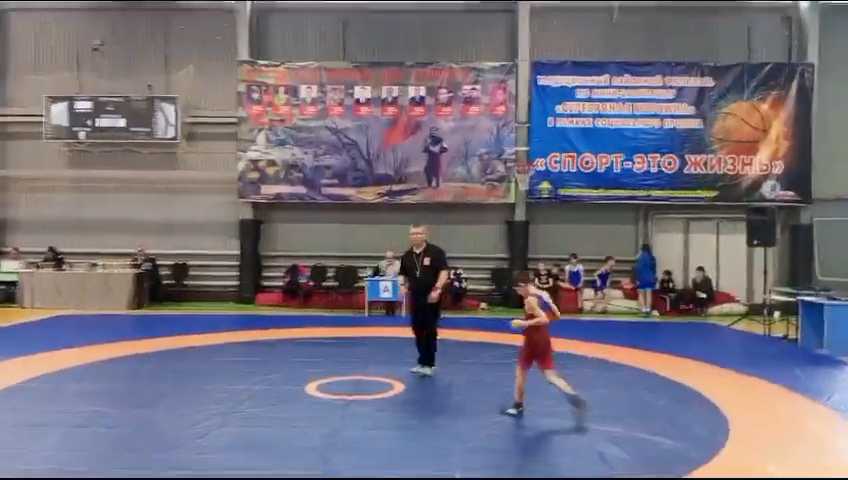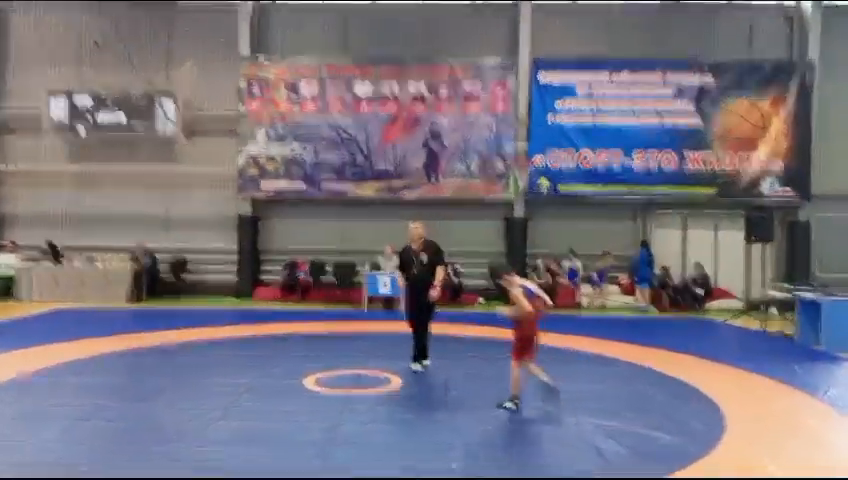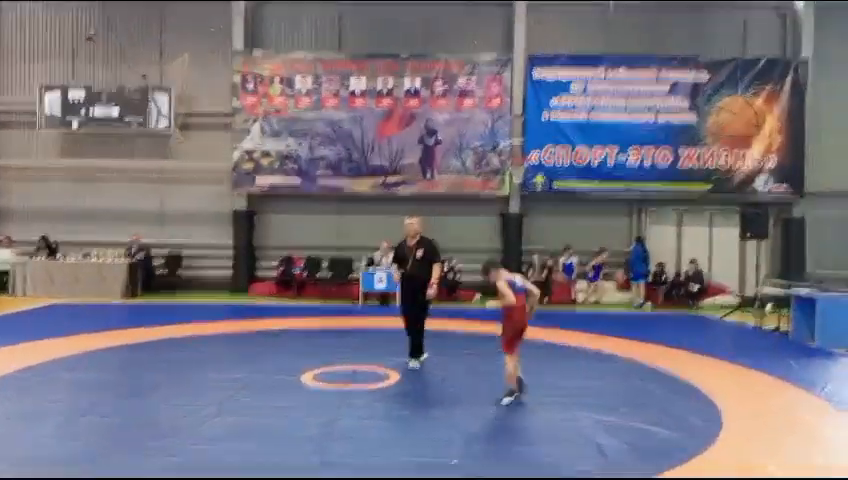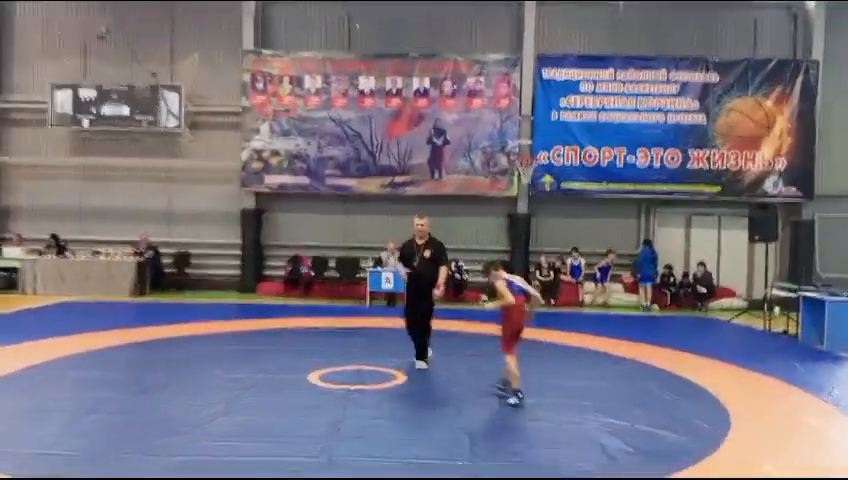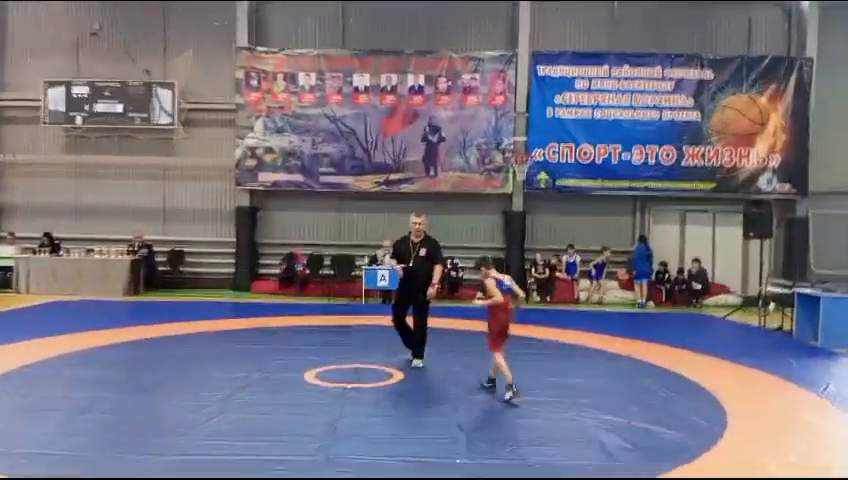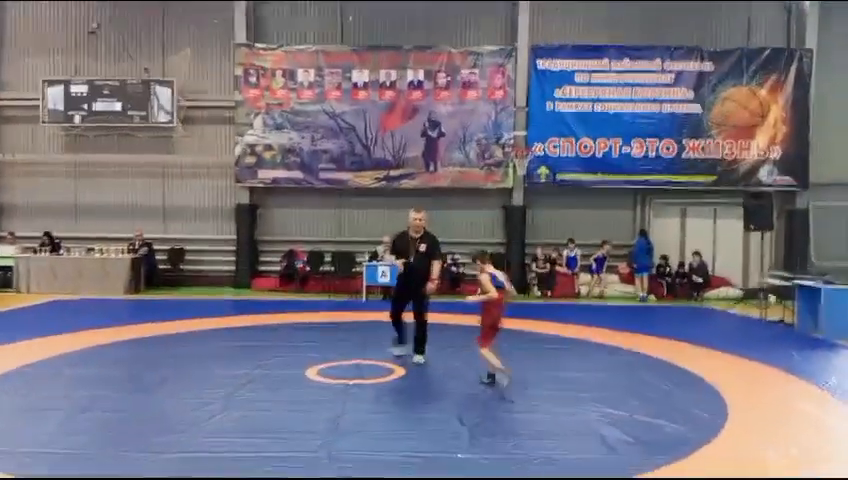
dt=0.1s
person 1, frame 1
left shoulder: (435, 252)
right shoulder: (407, 256)
left elbow: (444, 272)
right elbow: (403, 275)
left wrist: (437, 289)
right wrist: (403, 286)
left hip: (431, 298)
right hip: (416, 298)
left knee: (430, 330)
right knee: (418, 331)
left ankle: (429, 364)
right ankle: (424, 362)
person 1, frame 2
left shoulder: (433, 248)
right shoulder: (405, 251)
left elbow: (440, 268)
right elbow: (402, 270)
left wrist: (436, 286)
right wrist: (401, 279)
left hip: (428, 294)
right hip: (413, 293)
left knee: (422, 326)
right knee: (415, 326)
left ankle: (418, 360)
right ankle: (423, 357)
person 1, frame 3
left shoulder: (428, 244)
right shoulder: (400, 246)
left elbow: (437, 265)
right elbow: (396, 264)
left wrist: (433, 285)
right wrist: (397, 272)
left hip: (422, 290)
right hip: (406, 290)
left knee: (417, 323)
right knee: (409, 323)
left ankle: (415, 356)
right ankle: (419, 352)
person 1, frame 4
left shoulder: (437, 245)
right shoulder: (407, 245)
left elbow: (443, 267)
right elbow: (401, 263)
left wrist: (439, 286)
right wrist: (402, 270)
left hip: (428, 291)
right hip: (412, 289)
left knee: (423, 324)
right knee: (410, 322)
left ankle: (421, 358)
right ankle: (425, 350)
person 1, frame 5
left shoulder: (432, 244)
right shoulder: (401, 242)
left elbow: (438, 265)
right elbow: (393, 259)
left wrist: (434, 285)
right wrist: (396, 266)
left hip: (422, 289)
right hip: (404, 287)
left knee: (420, 323)
right knee: (397, 318)
left ankle: (418, 356)
right ankle: (414, 347)
person 1, frame 6
left shoulder: (431, 239)
right shoulder: (400, 238)
left elbow: (436, 261)
right elbow: (391, 254)
left wrist: (433, 280)
right wrist: (396, 262)
left hip: (421, 284)
right hip: (403, 282)
left knee: (420, 318)
right knee: (394, 314)
left ankle: (419, 352)
right ankle: (400, 343)
person 2, frame 1
left shoulder: (530, 300)
right shoulder: (544, 295)
left elbow: (543, 320)
right elbow: (557, 315)
left wrist: (524, 323)
left hip: (532, 342)
right hip: (544, 340)
left knee: (521, 371)
right knee: (550, 375)
left ankle: (517, 406)
right ankle: (574, 397)
person 2, frame 2
left shoulder: (515, 290)
right shoulder: (530, 285)
left elbow: (528, 309)
right elbow: (548, 302)
left wrist: (510, 312)
right wrist: (539, 314)
left hip: (522, 330)
right hip: (532, 329)
left knee: (516, 364)
right knee: (528, 363)
left ankle: (514, 399)
right ankle: (547, 383)
person 2, frame 3
left shoulder: (500, 283)
right shoulder: (518, 278)
left elbow: (511, 300)
right elbow: (536, 292)
left wrist: (496, 304)
right wrist: (530, 308)
left hip: (511, 322)
right hip: (522, 321)
left knee: (509, 356)
right knee: (512, 353)
left ankle: (512, 392)
right ankle: (518, 382)
person 2, frame 4
left shoulder: (499, 282)
right shoulder: (518, 279)
left elbow: (510, 300)
right elbow: (537, 296)
left wrist: (494, 304)
left hip: (509, 322)
right hip: (520, 321)
left knee: (509, 356)
right knee: (511, 354)
left ankle: (517, 393)
right ankle: (505, 383)
person 2, frame 5
left shoulder: (489, 281)
right shoulder: (507, 278)
left elbow: (499, 299)
right elbow: (521, 295)
left wrist: (482, 302)
right wrist: (511, 305)
left hip: (496, 320)
right hip: (506, 319)
left knee: (497, 354)
right knee: (498, 351)
left ankle: (510, 386)
right ankle: (491, 381)
person 2, frame 6
left shoulder: (483, 276)
right shoulder: (501, 274)
left elbow: (494, 295)
right elbow: (512, 292)
left wrist: (476, 298)
left hip: (489, 316)
right hip: (498, 315)
left knee: (483, 349)
right knee: (488, 344)
left ankle: (501, 370)
right ankle: (491, 375)
